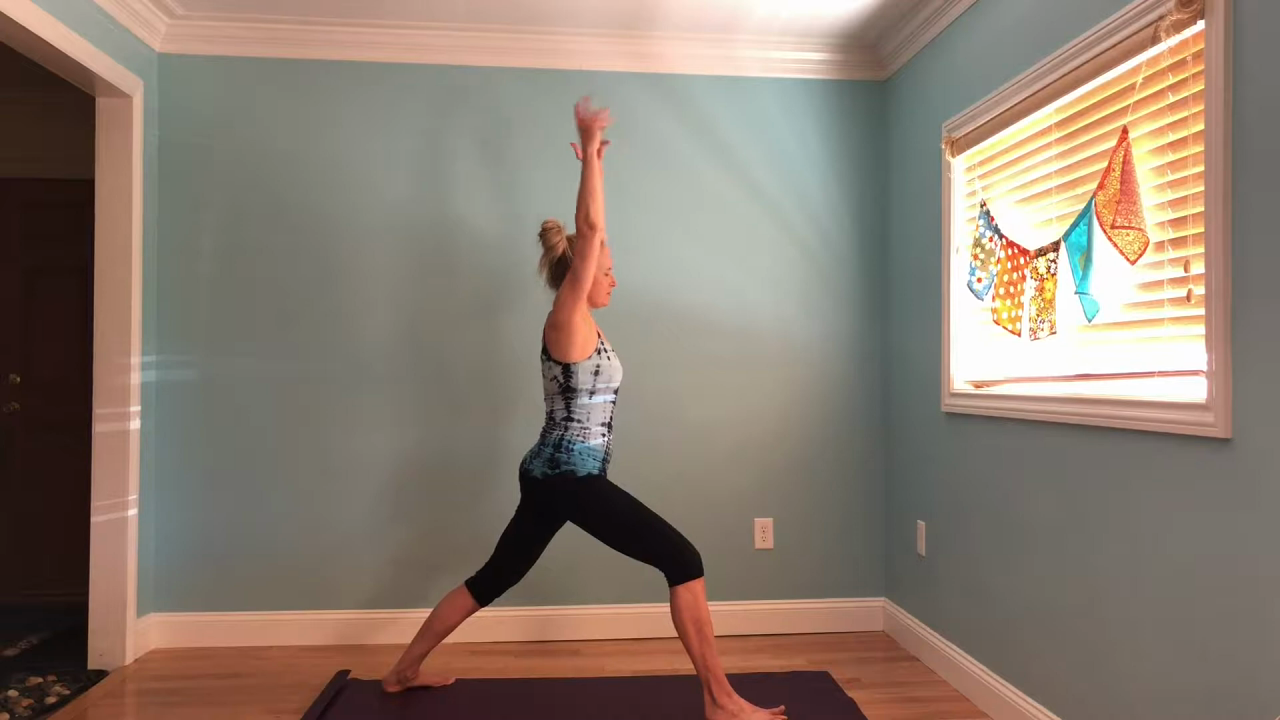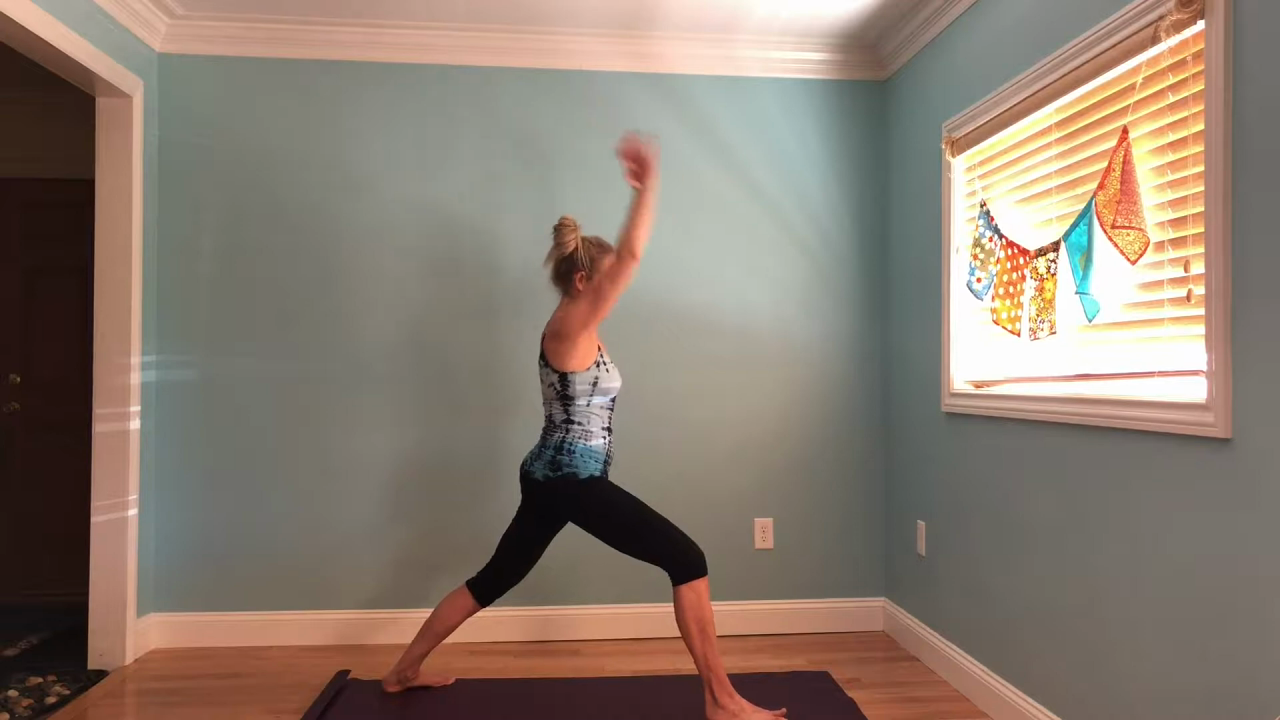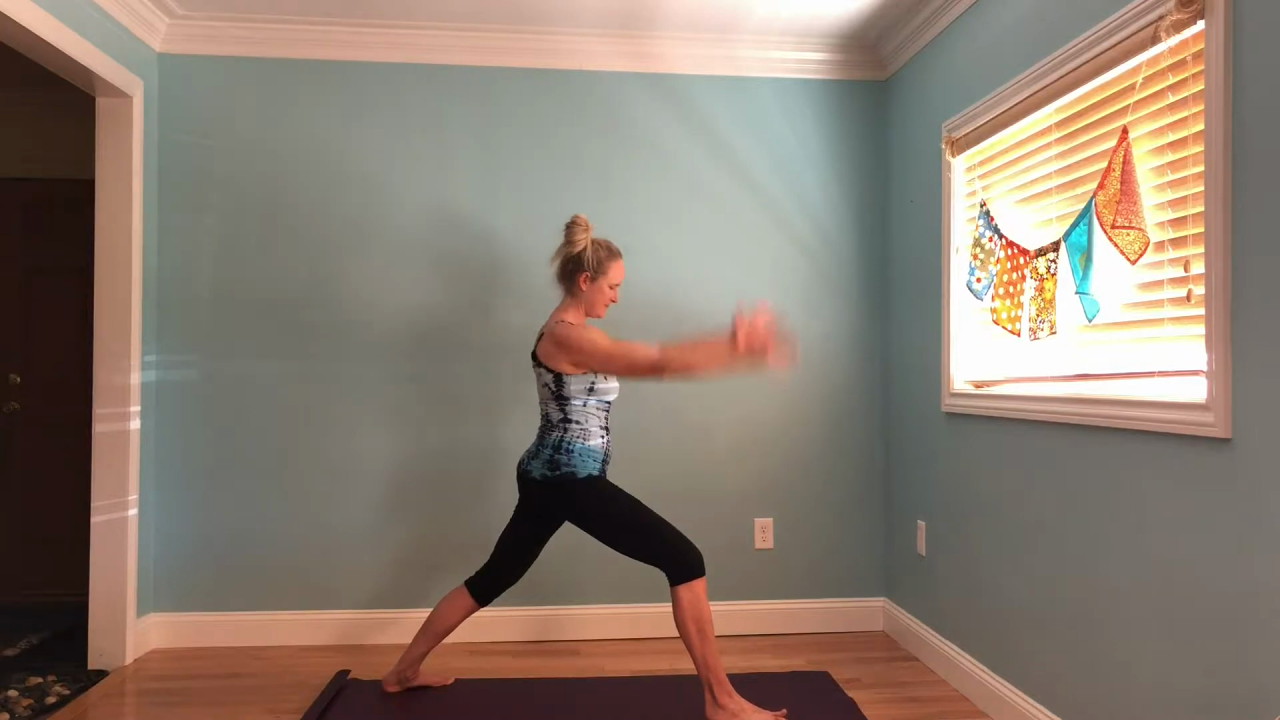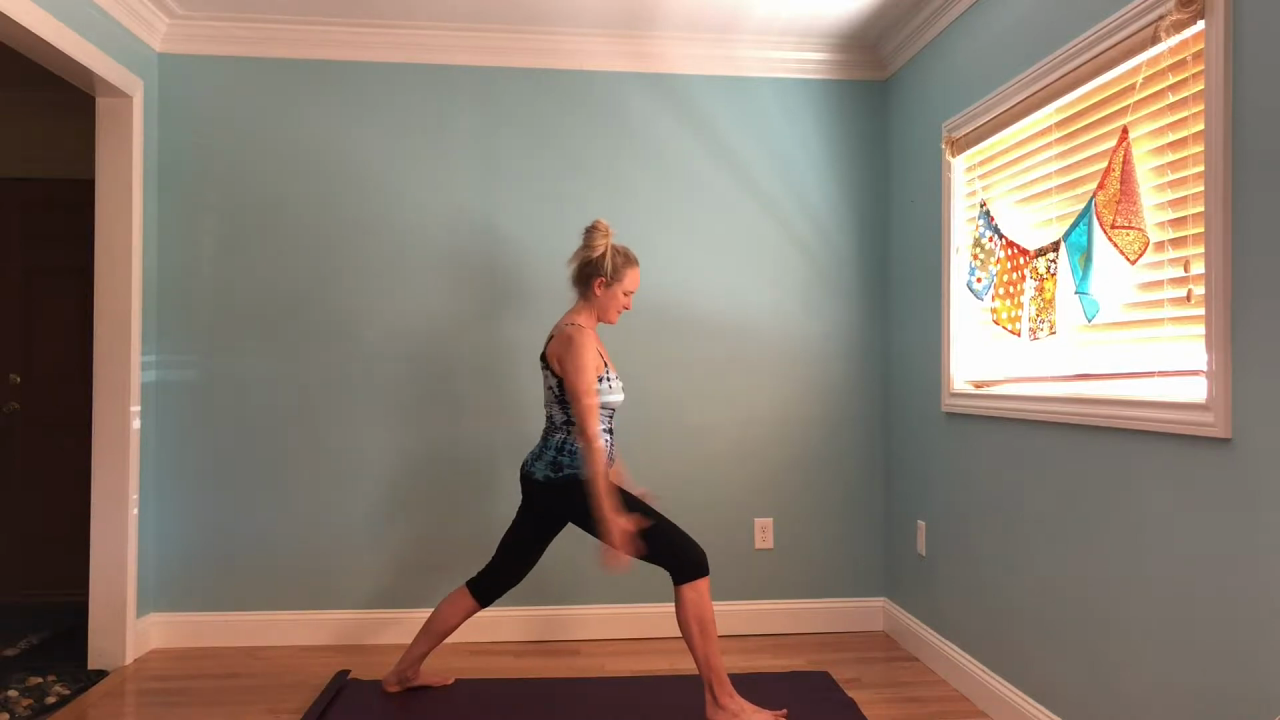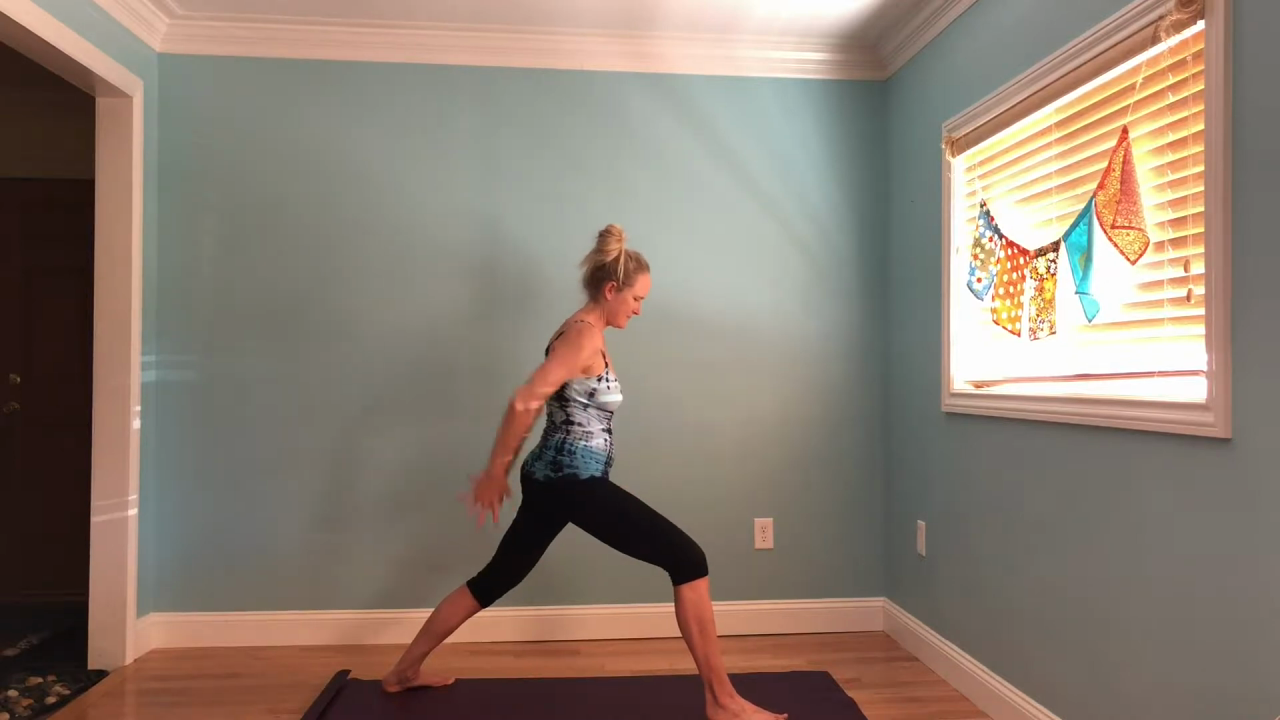
dt=0.3s
person 1, frame 1
left shoulder: (576, 324)
right shoulder: (567, 322)
left elbow: (591, 236)
right elbow: (590, 231)
left wrist: (592, 158)
right wrist: (590, 155)
left hip: (554, 474)
right hip: (571, 478)
left knee: (494, 578)
right knee: (683, 562)
left ankle: (403, 670)
person 1, frame 2
left shoulder: (575, 331)
right shoulder: (569, 328)
left elbow: (616, 258)
right elbow: (630, 256)
left wrist: (638, 186)
right wrist: (647, 183)
left hip: (553, 476)
right hip: (573, 479)
left knee: (494, 578)
right knee: (687, 560)
left ankle: (404, 669)
person 1, frame 3
left shoulder: (574, 330)
right shoulder: (566, 335)
left elbow: (647, 356)
right elbow: (657, 364)
left wrist: (731, 341)
right wrist: (738, 351)
left hip: (551, 476)
right hip: (571, 478)
left knee: (492, 578)
right knee: (684, 562)
left ankle: (404, 670)
person 1, frame 4
left shoulder: (579, 334)
right shoulder: (576, 338)
right elbow: (588, 432)
left wrist: (618, 483)
right wrist: (608, 513)
left hip: (552, 476)
right hip: (569, 480)
left knee: (494, 579)
right knee: (689, 561)
left ankle: (405, 670)
person 1, frame 5
left shoulder: (584, 334)
right shoulder: (585, 336)
left elbow: (529, 403)
right elbow: (525, 403)
left wrist: (501, 467)
right wrist: (495, 471)
left hip: (555, 476)
right hip: (575, 479)
left knee: (496, 578)
right knee: (688, 561)
left ankle: (404, 670)
